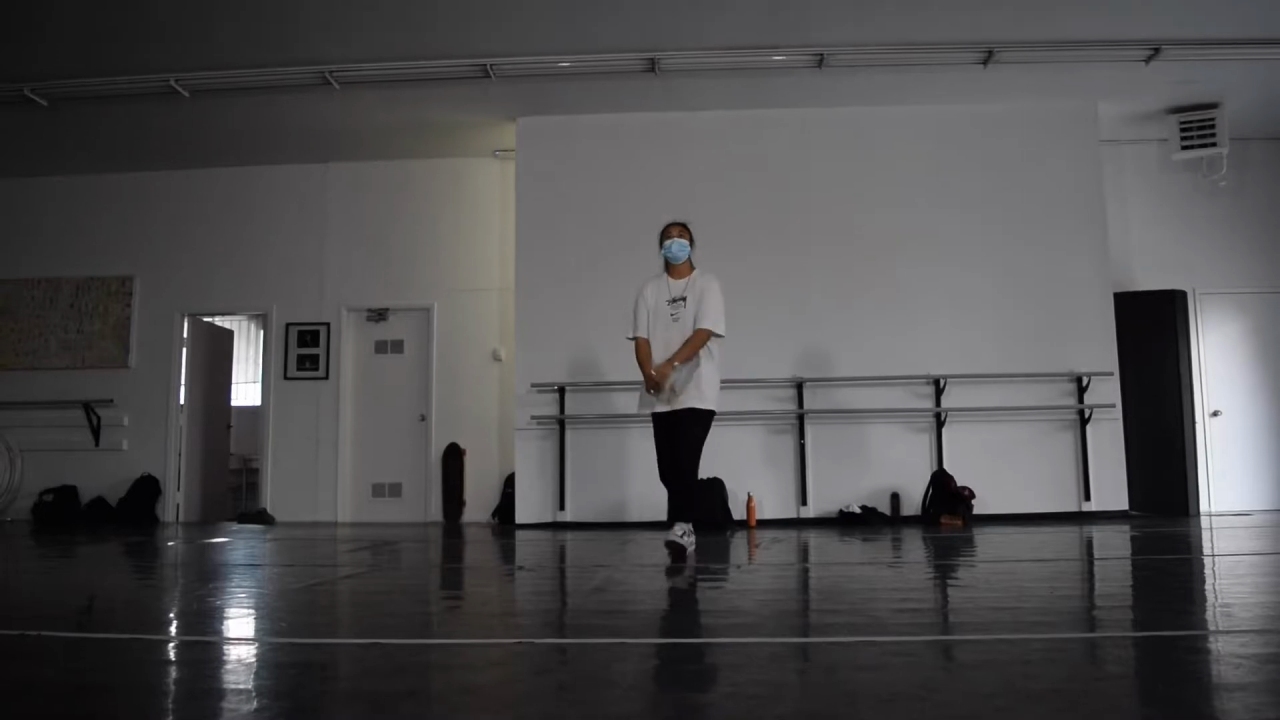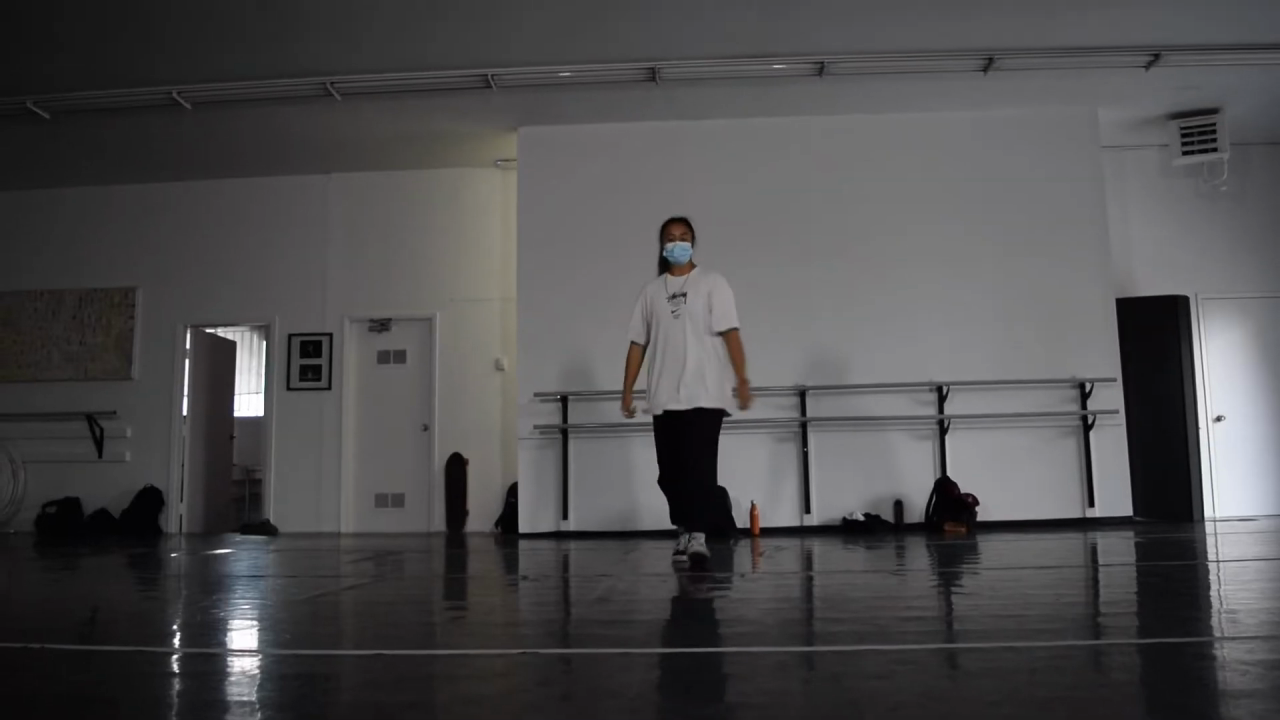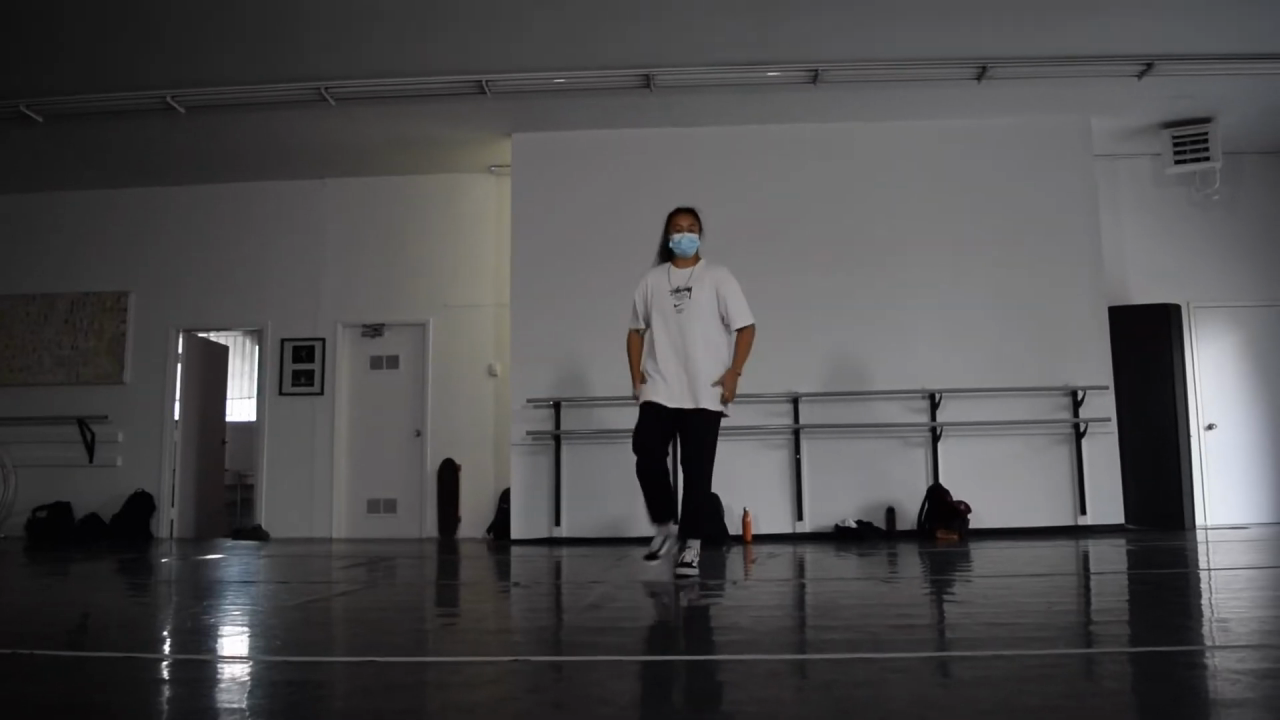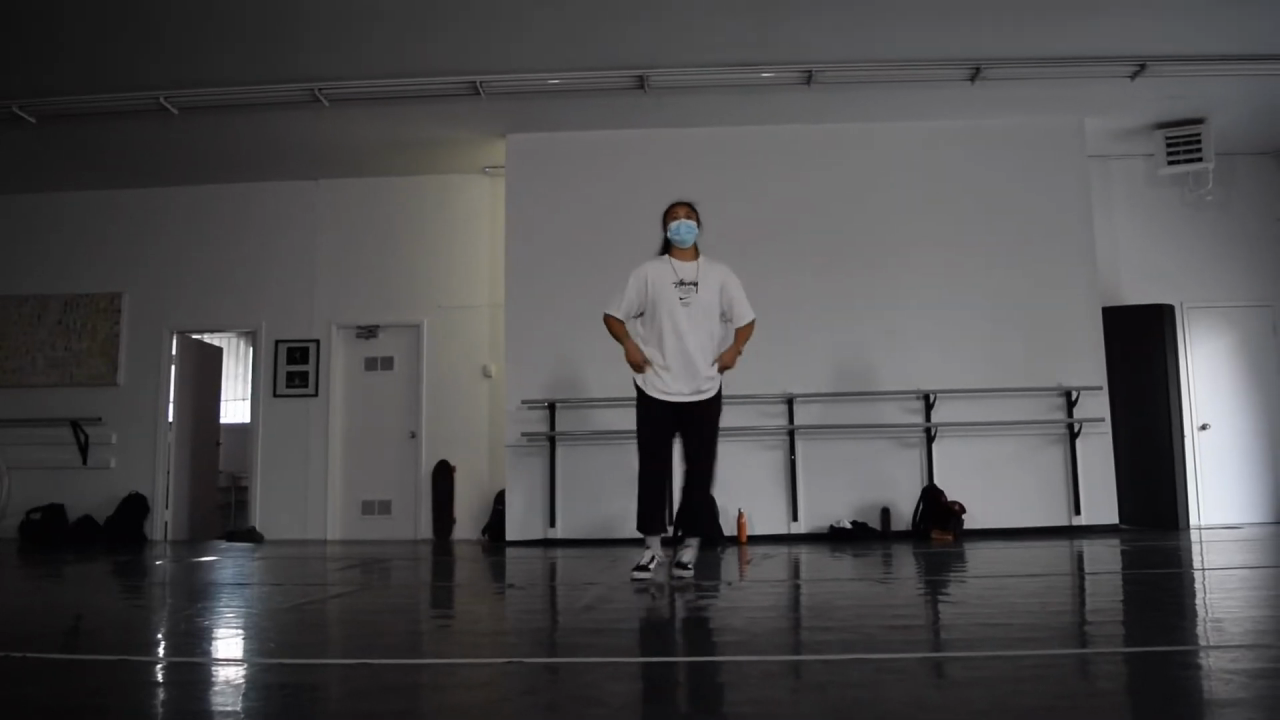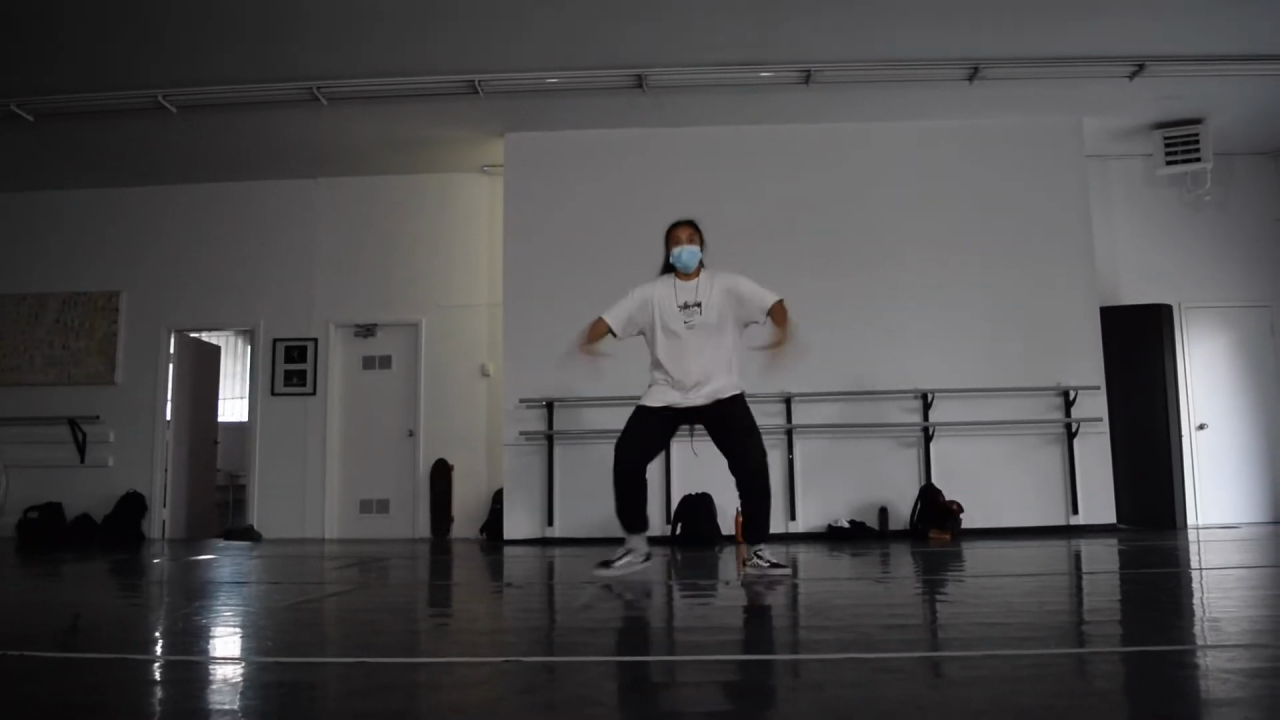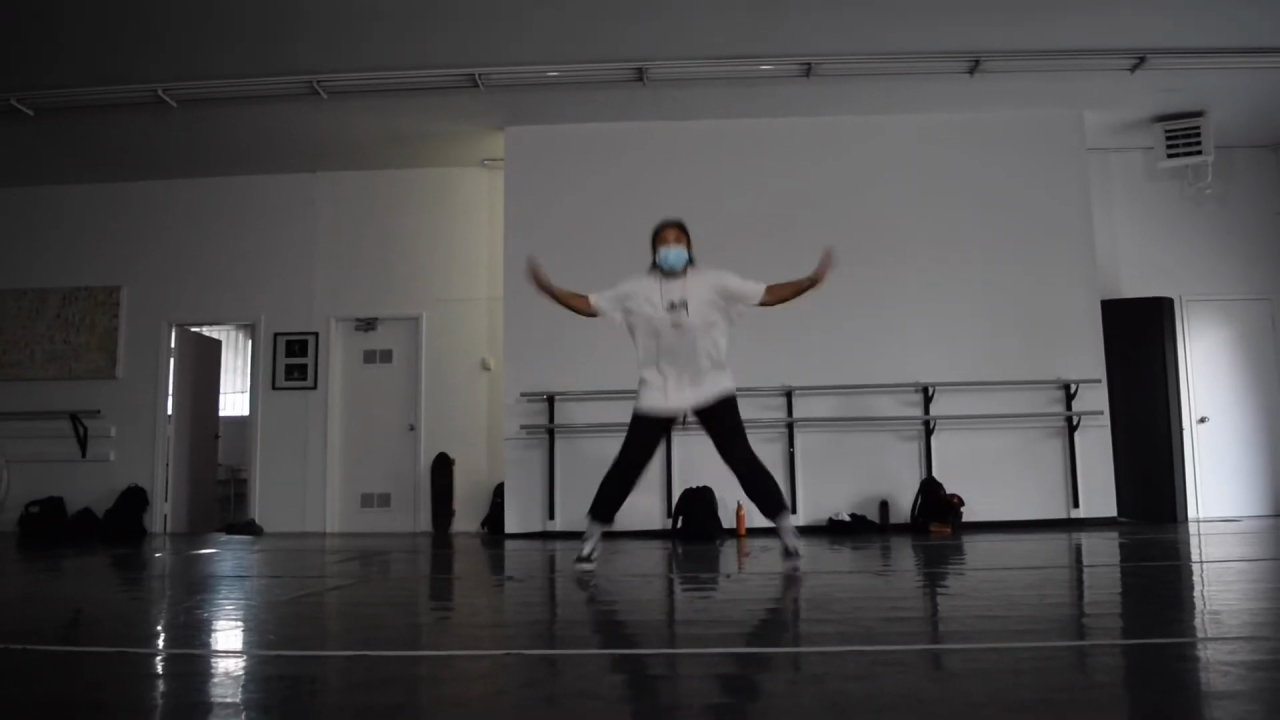
dt=0.4s
person 1, frame 1
left shoulder: (707, 285)
right shoulder: (649, 290)
left elbow: (704, 334)
right elbow: (641, 340)
left wrist: (669, 365)
right wrist: (649, 375)
left hip: (697, 391)
right hip: (662, 395)
left knee: (686, 460)
right knee: (668, 465)
left ankle: (680, 526)
right ankle: (685, 528)
person 1, frame 2
left shoulder: (712, 283)
right shoulder: (651, 291)
left elbow: (730, 334)
right elbow: (638, 344)
left wrist: (742, 380)
right wrist: (628, 390)
left hip: (705, 397)
right hip: (665, 396)
left knee: (700, 464)
right knee: (670, 471)
left ankle: (698, 536)
right ankle: (685, 532)
person 1, frame 3
left shoulder: (718, 277)
right shoulder: (652, 280)
left elbow: (745, 327)
right elbow: (637, 330)
left wrist: (734, 372)
right wrist: (636, 373)
left hip: (705, 394)
right hip: (659, 392)
left knee: (697, 469)
right knee: (648, 457)
left ankle: (691, 545)
right ankle: (665, 527)
person 1, frame 4
left shoulder: (719, 273)
right shoulder: (648, 272)
left elbow: (745, 319)
right elbow: (614, 316)
left wrist: (734, 350)
right wrist: (629, 345)
left hip: (703, 387)
right hip: (655, 386)
left knee: (700, 465)
right knee: (653, 464)
left ankle: (690, 544)
right ankle: (652, 545)
person 1, frame 5
left shoulder: (726, 285)
right shoulder: (651, 293)
left elbow: (772, 304)
right elbow: (608, 322)
left wrist: (783, 329)
right wrist: (588, 341)
left hip: (719, 391)
right hip: (665, 394)
left knee: (752, 463)
right knee: (626, 458)
left ankle: (757, 550)
right ankle: (635, 546)
person 1, frame 6
left shoulder: (713, 282)
right shoulder: (637, 290)
left elbow: (766, 294)
right elbow: (590, 305)
left wrist: (812, 281)
right wrist: (547, 287)
left hip: (712, 389)
right hip: (658, 394)
left knee: (741, 459)
right knee: (628, 464)
left ankle: (785, 525)
right ankle: (593, 533)
